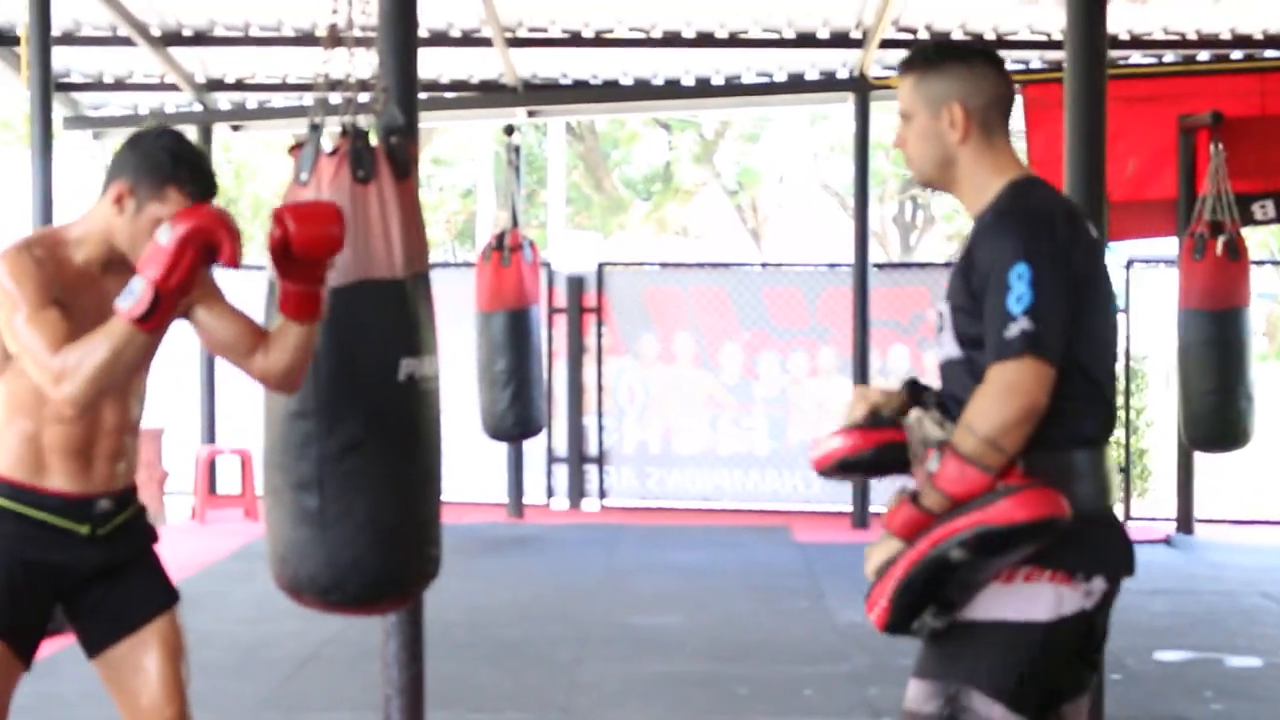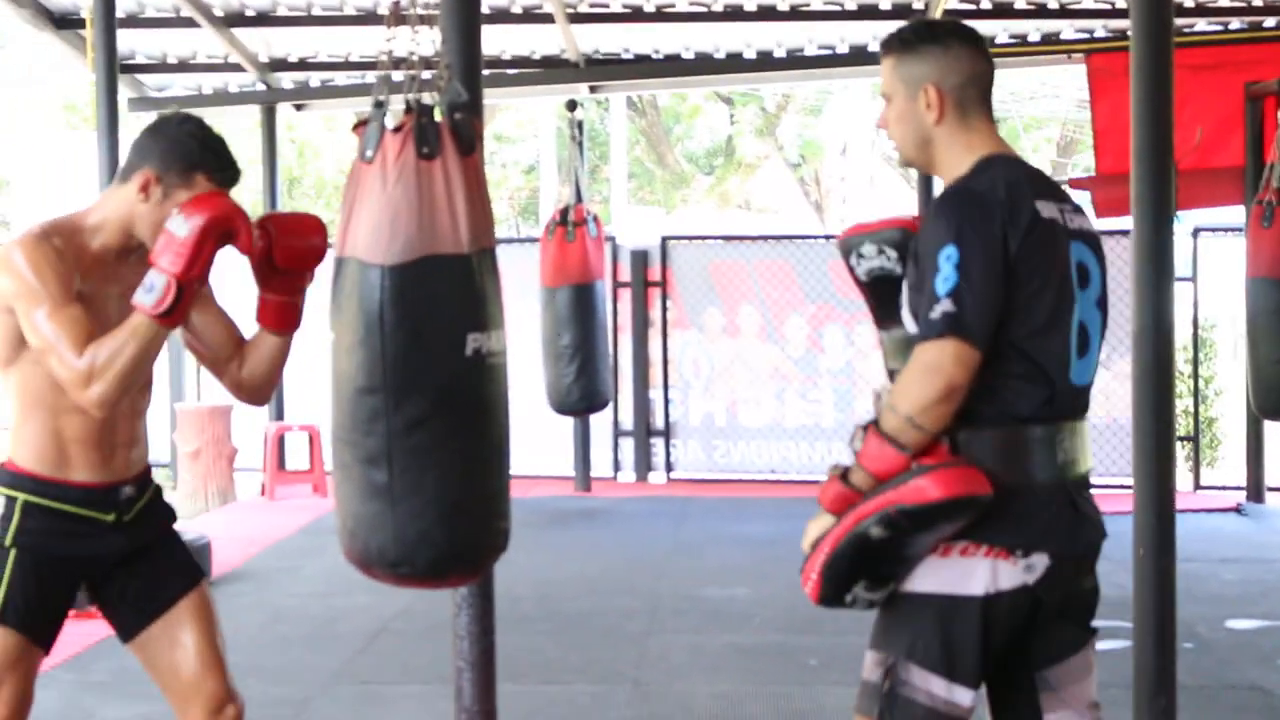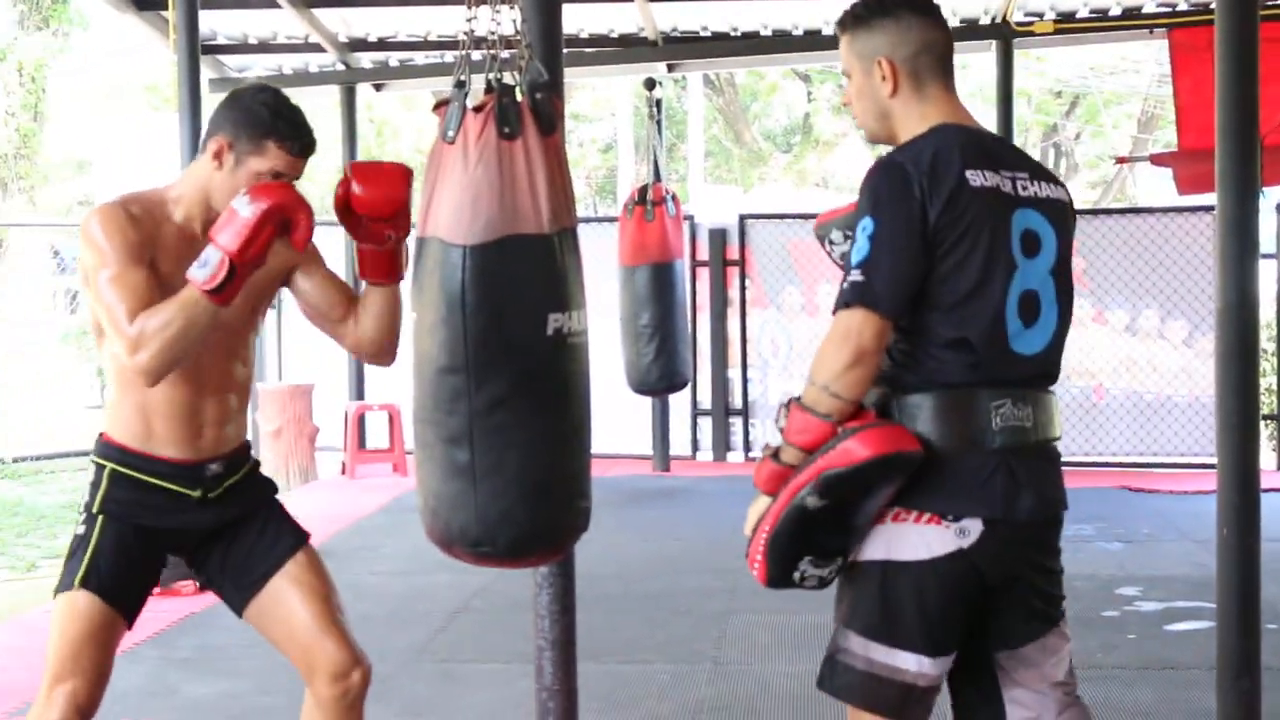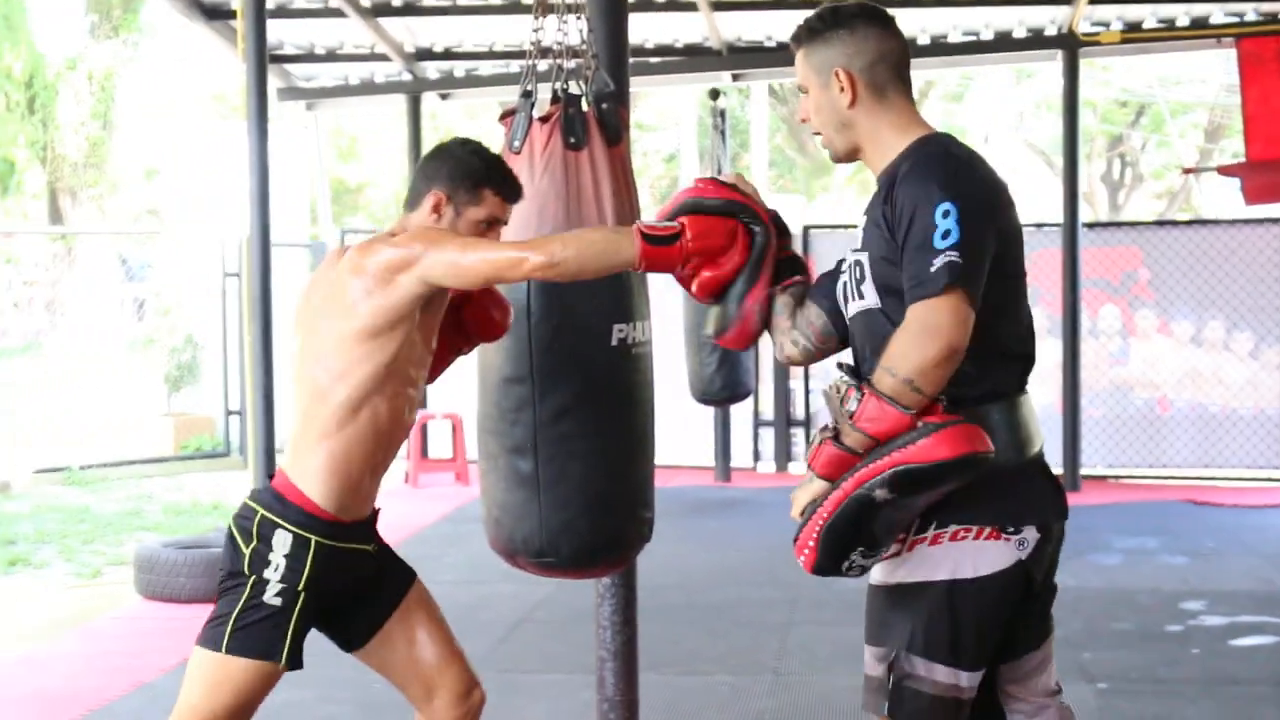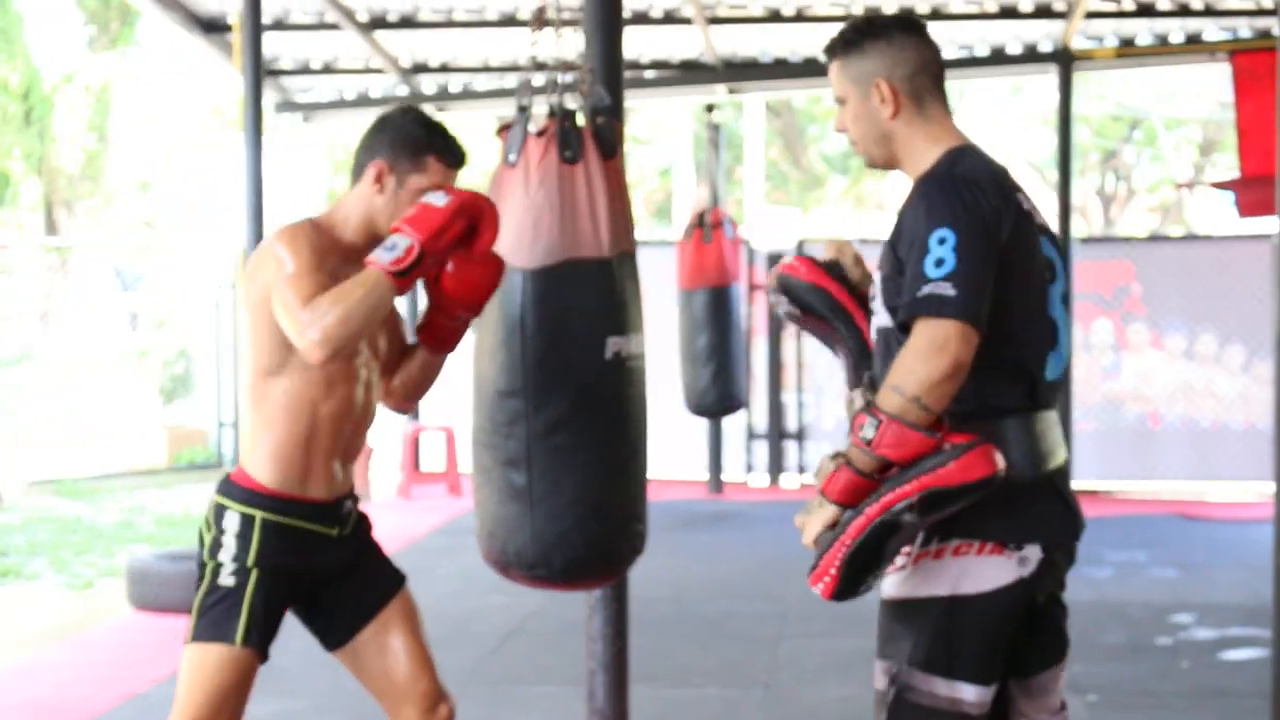
dt=0.3s
person 1, frame 1
left shoulder: (1018, 227)
right shoulder: (1036, 221)
left elbow: (1019, 389)
right wrist: (909, 409)
left hip: (1030, 547)
right hip: (1059, 539)
person 1, frame 2
left shoulder: (970, 206)
right shoulder: (1058, 210)
left elbow: (943, 372)
left wrist: (849, 494)
right wrist: (915, 298)
left hip: (983, 518)
right hip: (1059, 509)
person 1, frame 3
left shoulder: (902, 178)
right shoulder: (1042, 183)
left elbow: (857, 342)
left wrist: (783, 473)
left hip: (934, 486)
right hip: (1025, 477)
person 1, frame 4
left shoulder: (932, 177)
right shoulder: (909, 183)
left elbow: (939, 328)
right elbow: (828, 327)
left hip: (954, 503)
right hip: (997, 493)
person 1, frame 5
left shoulder: (947, 196)
right shoulder: (991, 189)
left elbow: (941, 353)
left wrist: (846, 481)
left hip: (967, 517)
right hip: (1021, 507)
person 2, frame 1
left shoulder: (179, 276)
left elbow: (280, 371)
right elbow: (69, 392)
left wrist: (301, 281)
right wrist: (154, 287)
left hip: (115, 528)
person 2, frame 2
left shoulder: (179, 260)
left elbow: (250, 382)
right elbow: (94, 388)
left wrist: (283, 289)
right wrist: (172, 276)
left hip: (133, 511)
person 2, frame 3
left shoulder: (278, 242)
right shoulder: (118, 225)
left elbow: (375, 346)
right elbow: (144, 358)
left wrist: (381, 245)
right wrist: (229, 257)
left hip: (232, 487)
right hip: (133, 489)
person 2, frame 4
left shoulder: (367, 267)
right shoulder: (399, 255)
right elbow: (539, 260)
left wrist: (446, 342)
right wrist: (676, 239)
left hip: (343, 540)
right hip: (292, 541)
person 2, frame 5
left shoulder: (370, 263)
right shoulder: (295, 248)
left elbow: (399, 394)
right elbow: (318, 341)
left wrist: (451, 314)
right wrist: (410, 248)
left hip: (334, 529)
right hip: (261, 527)
